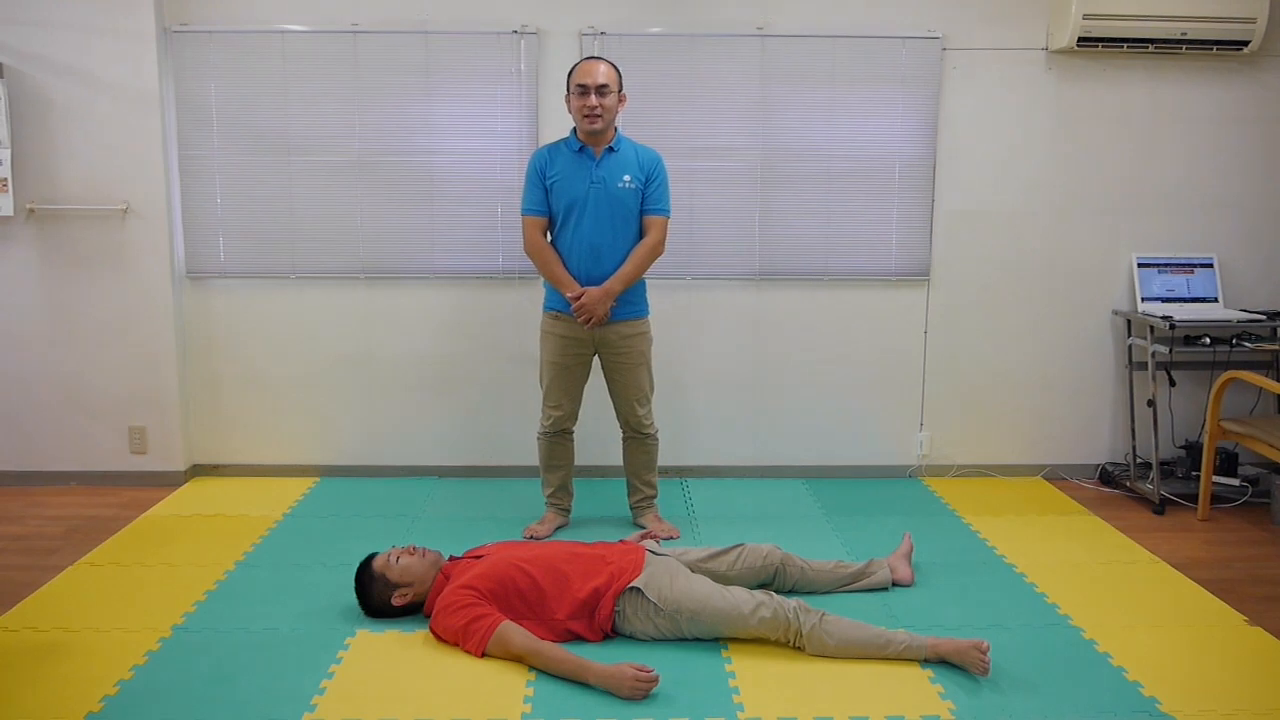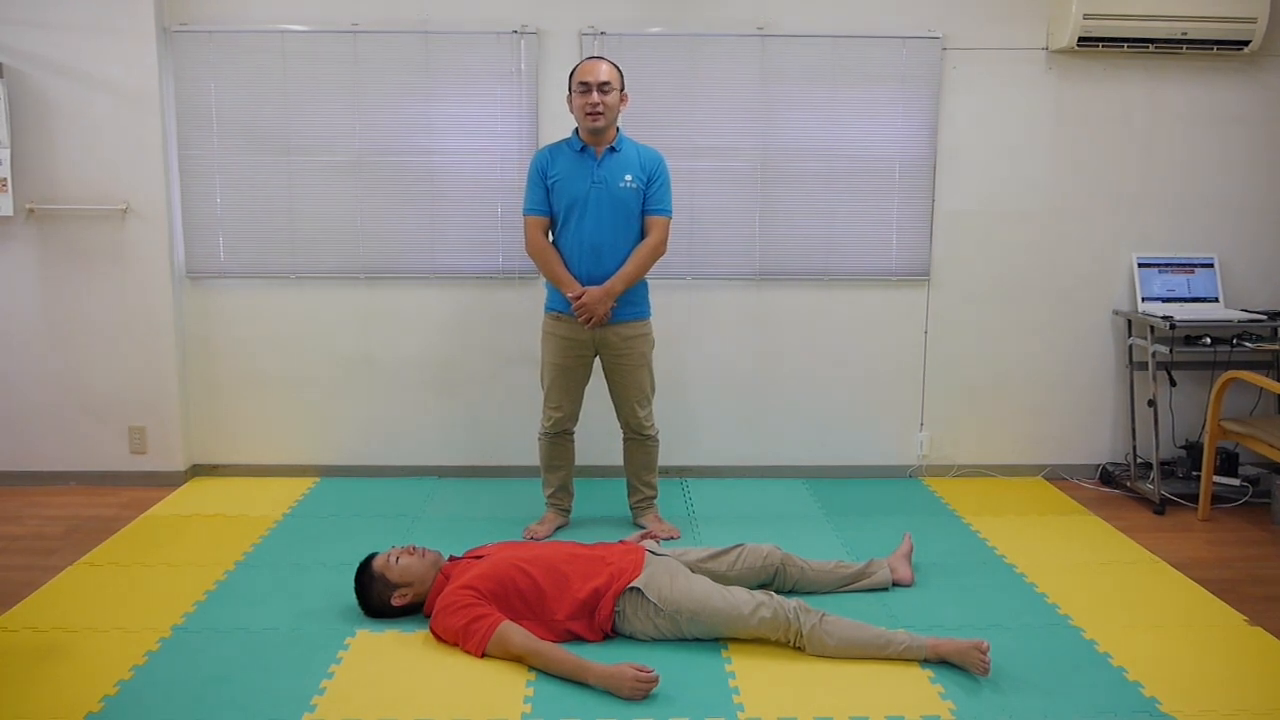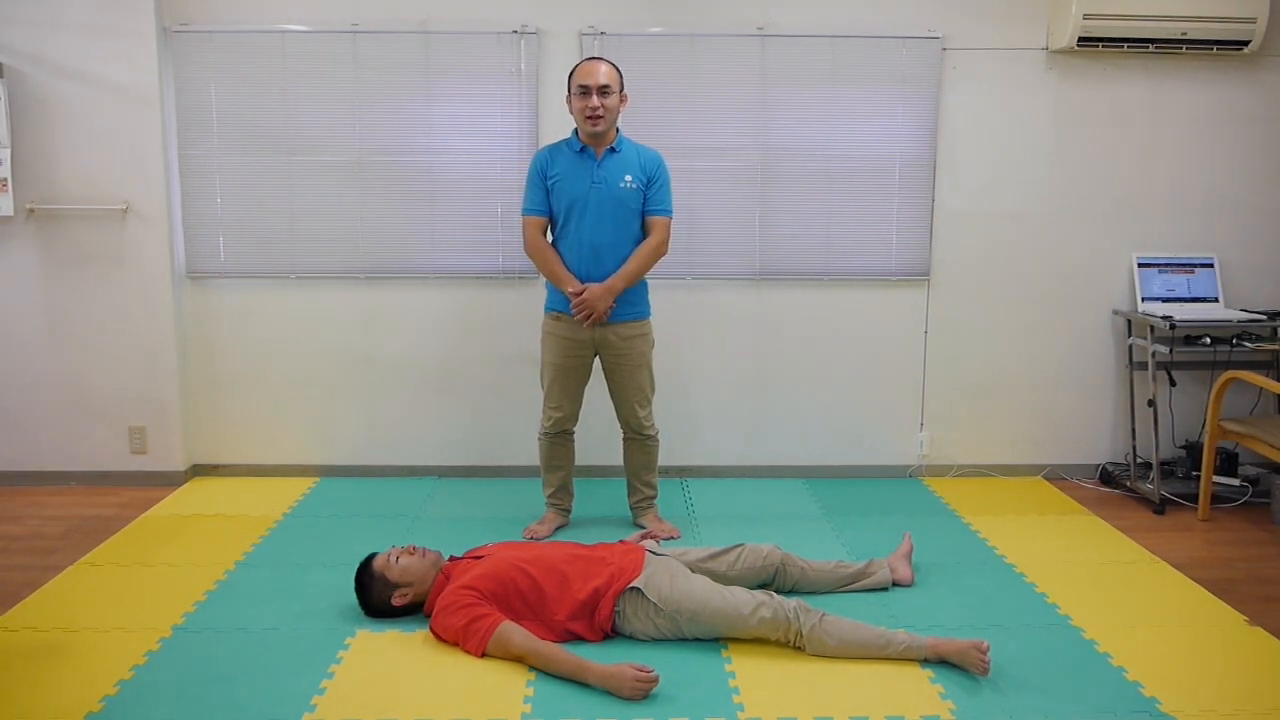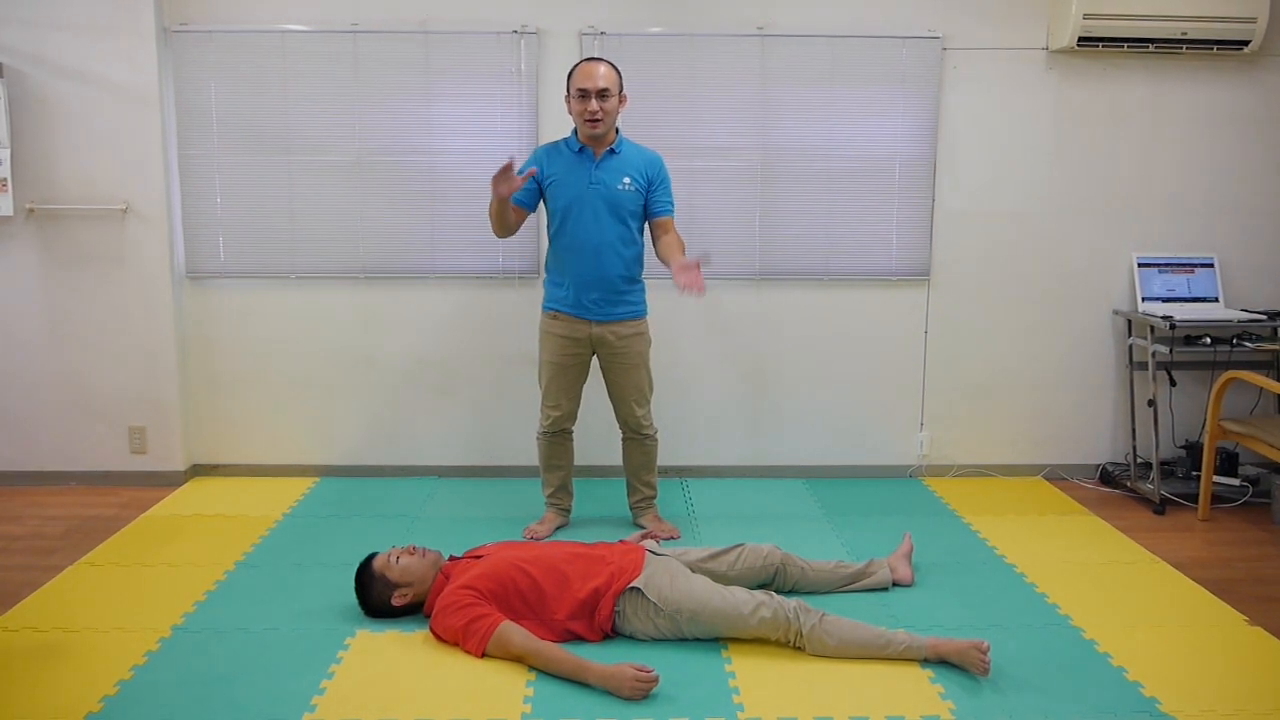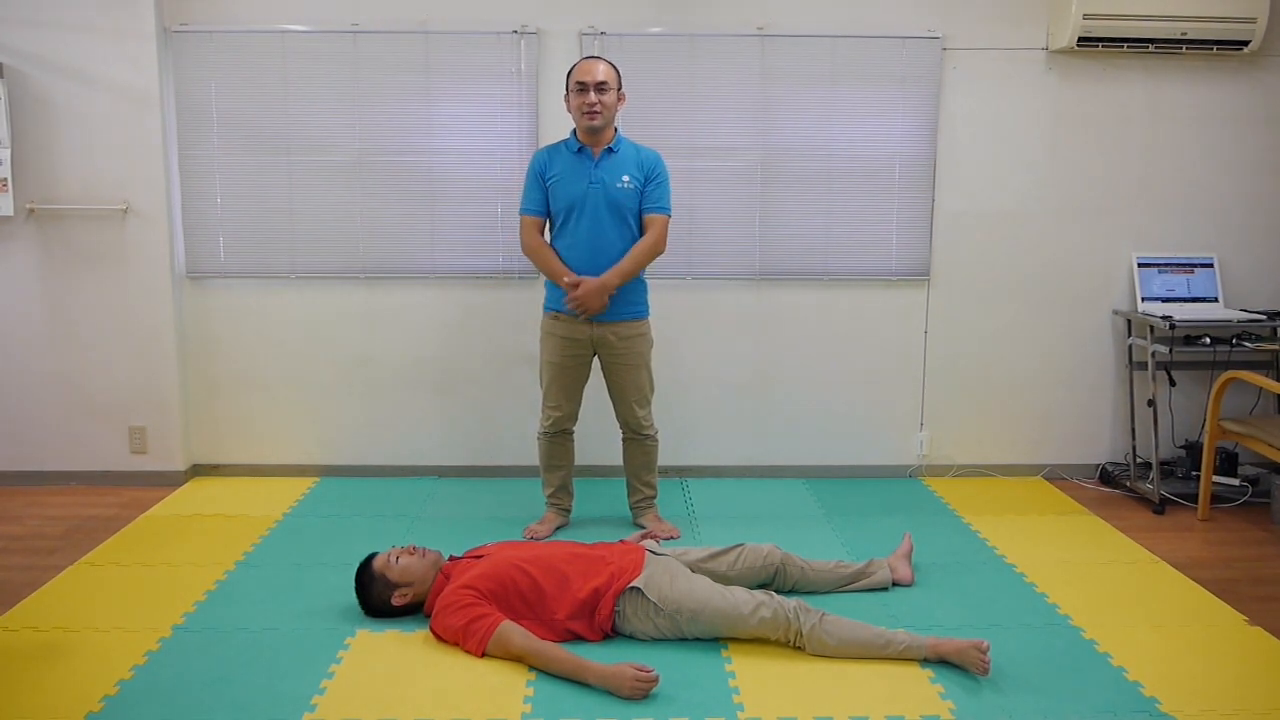
dt=1s
person 1, frame 1
left shoulder: (470, 562)
right shoulder: (454, 609)
right elbow: (525, 647)
left wrist: (620, 545)
right wrist: (601, 676)
left hip: (635, 560)
right hip: (632, 599)
left knee: (768, 560)
right knee: (784, 616)
left ankle: (886, 570)
right ankle: (935, 647)
person 1, frame 2
left shoulder: (469, 561)
right shoulder: (453, 610)
right elbow: (524, 646)
left wrist: (620, 544)
right wrist: (602, 676)
left hip: (637, 561)
right hip: (632, 601)
left knee: (767, 560)
right knee: (784, 618)
left ankle: (885, 570)
right ankle: (935, 648)
person 1, frame 3
left shoulder: (469, 562)
right shoulder: (453, 609)
right elbow: (524, 646)
left wrist: (619, 545)
right wrist: (601, 676)
left hip: (636, 560)
right hip: (633, 600)
left knee: (768, 559)
right knee: (785, 617)
left ankle: (886, 570)
right ankle: (935, 646)
person 1, frame 4
left shoulder: (470, 561)
right shoulder: (453, 610)
right elbow: (524, 647)
left wrist: (618, 545)
right wrist: (601, 675)
left hip: (635, 561)
right hip: (633, 599)
left knee: (768, 559)
right knee: (784, 617)
left ankle: (886, 570)
right ankle: (934, 646)
person 1, frame 5
left shoulder: (470, 561)
right shoulder: (454, 609)
right elbow: (524, 647)
left wrist: (620, 544)
right wrist: (601, 675)
left hip: (636, 560)
right hip: (633, 600)
left knee: (768, 560)
right knee: (785, 617)
left ankle: (885, 570)
right ankle: (934, 647)
person 2, frame 1
left shoulder: (647, 162)
right shoulder: (545, 161)
left elbow: (654, 239)
right elbow: (534, 239)
left wrist: (606, 293)
right wrist: (575, 294)
left hip: (628, 317)
right hip: (562, 317)
left knee: (638, 422)
right knee: (556, 421)
left ankle: (645, 507)
right ankle: (556, 507)
person 2, frame 2
left shoulder: (649, 162)
right shoulder: (547, 162)
left elbow: (656, 240)
right elbow: (536, 239)
left wrist: (606, 293)
right wrist: (576, 294)
left hip: (629, 317)
right hip: (564, 316)
left knee: (639, 423)
right knee: (556, 422)
left ankle: (645, 508)
right ankle: (556, 508)
person 2, frame 3
left shoulder: (648, 163)
right shoulder: (547, 162)
left elbow: (658, 239)
right elbow: (534, 238)
left wrist: (607, 290)
right wrist: (575, 291)
left hip: (629, 317)
right hip: (563, 316)
left knee: (639, 423)
right knee: (556, 422)
left ankle: (645, 507)
right ankle: (557, 508)
person 2, frame 4
left shoulder: (648, 164)
right shoulder: (545, 159)
left elbow: (663, 232)
right elbow: (503, 229)
left wrist: (679, 264)
right wrist: (500, 196)
left hip: (626, 318)
right hip: (562, 316)
left knee: (638, 423)
right knee: (554, 421)
left ankle: (645, 507)
right ankle: (556, 507)
person 2, frame 5
left shoulder: (647, 162)
right shoulder: (545, 162)
left elbow: (656, 239)
right elbow: (530, 236)
left wrist: (604, 284)
right wrist: (571, 286)
left hip: (628, 317)
right hip: (562, 315)
left knee: (638, 423)
right knee: (555, 421)
left ankle: (645, 507)
right ankle: (556, 507)
